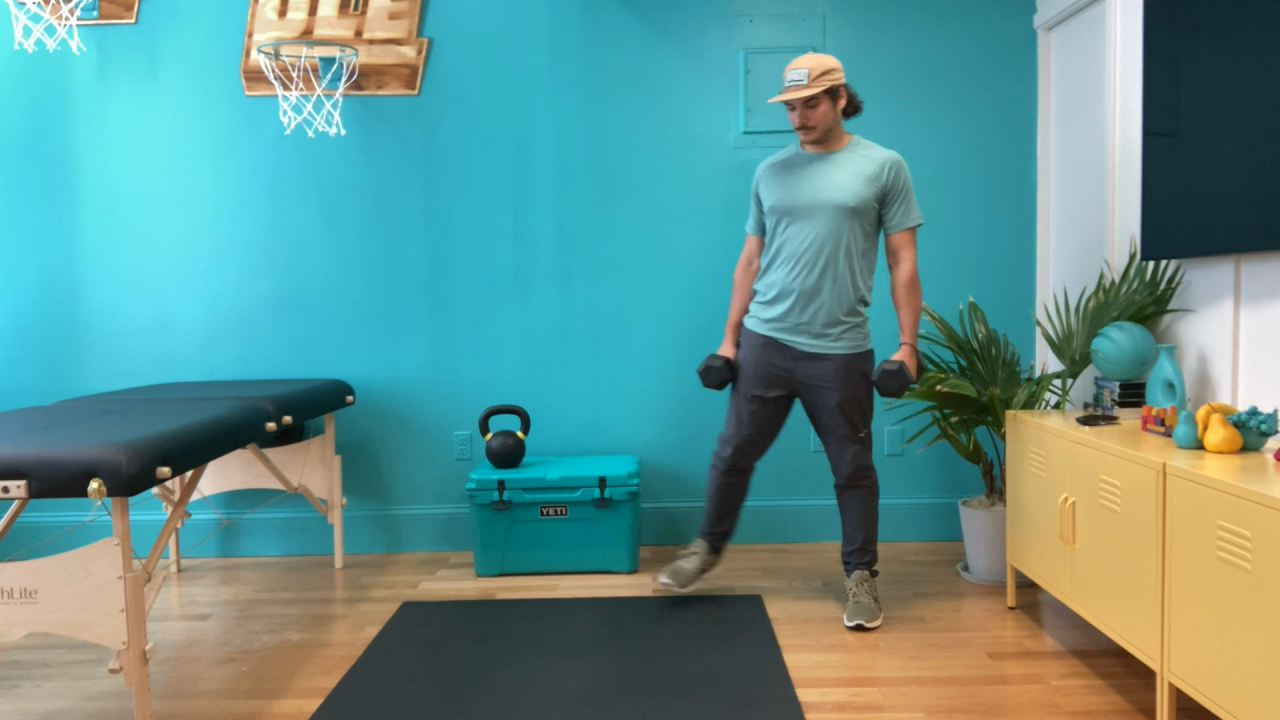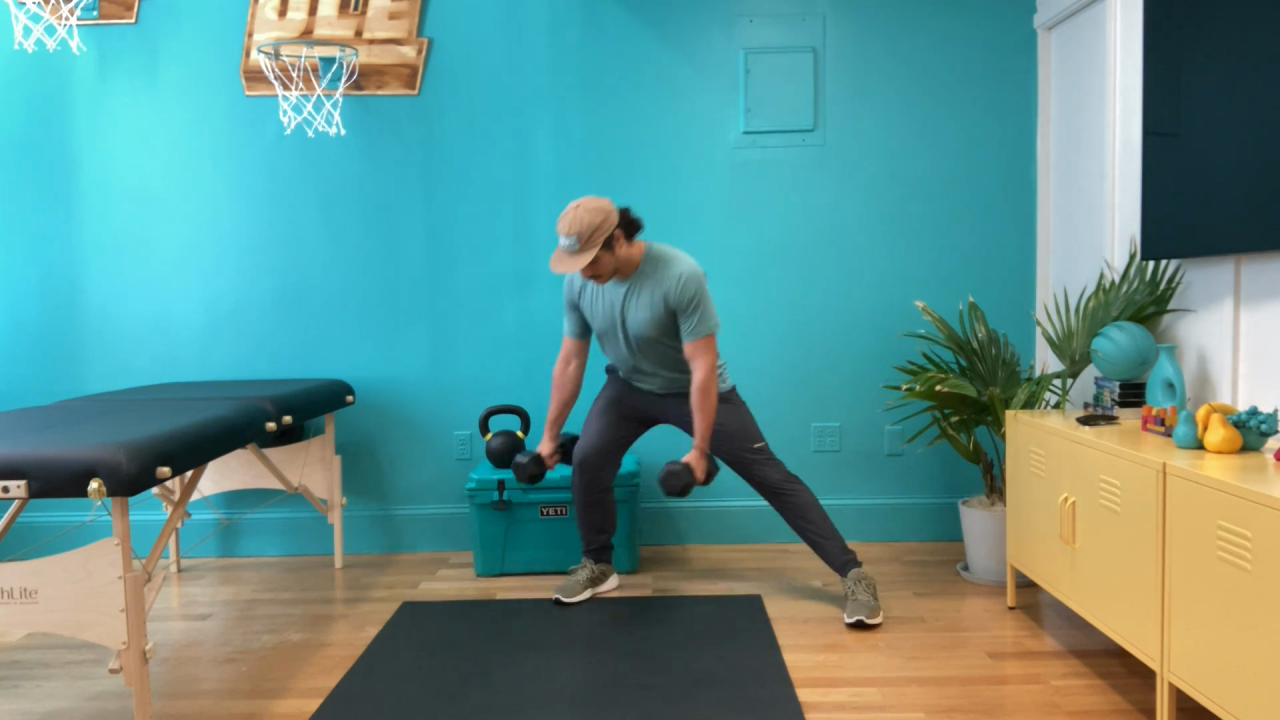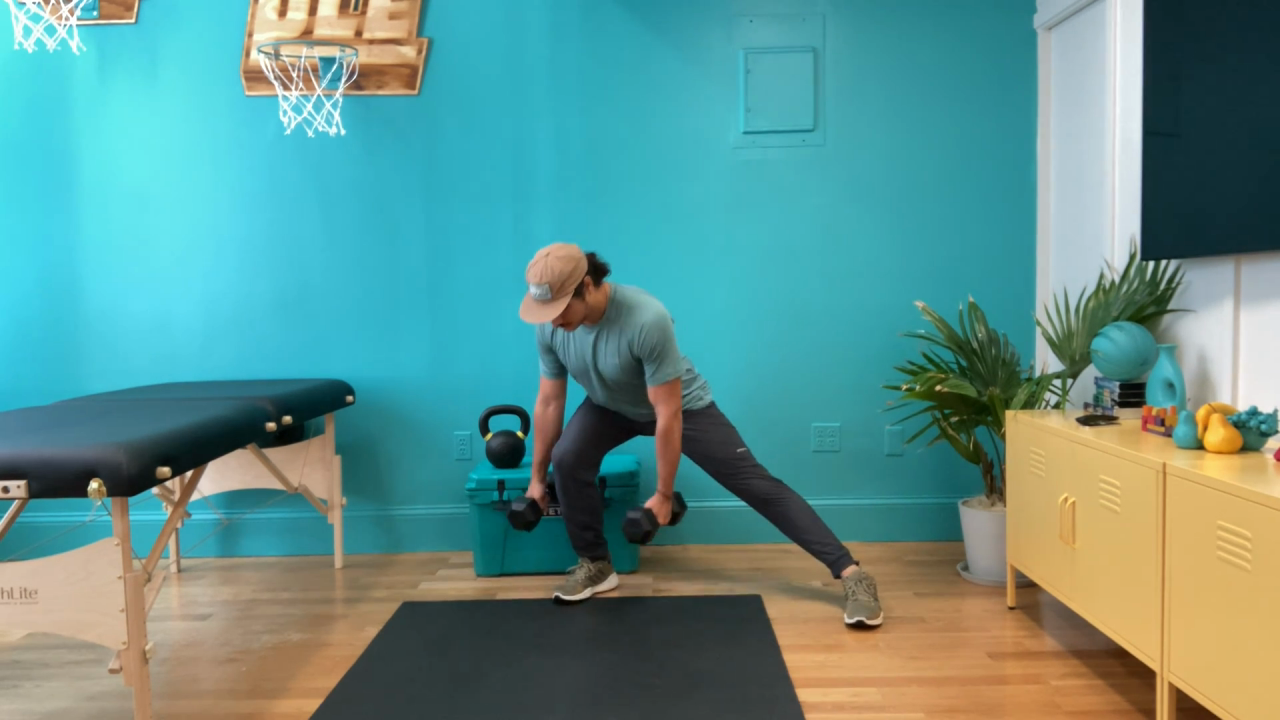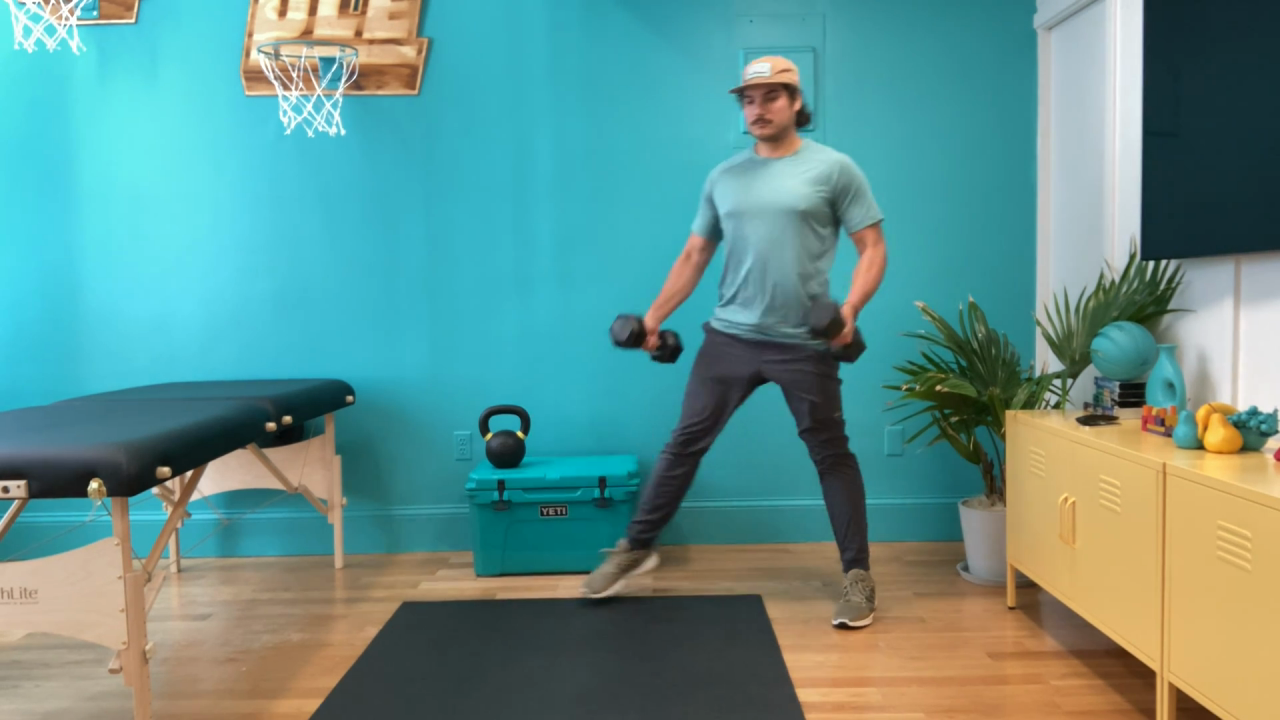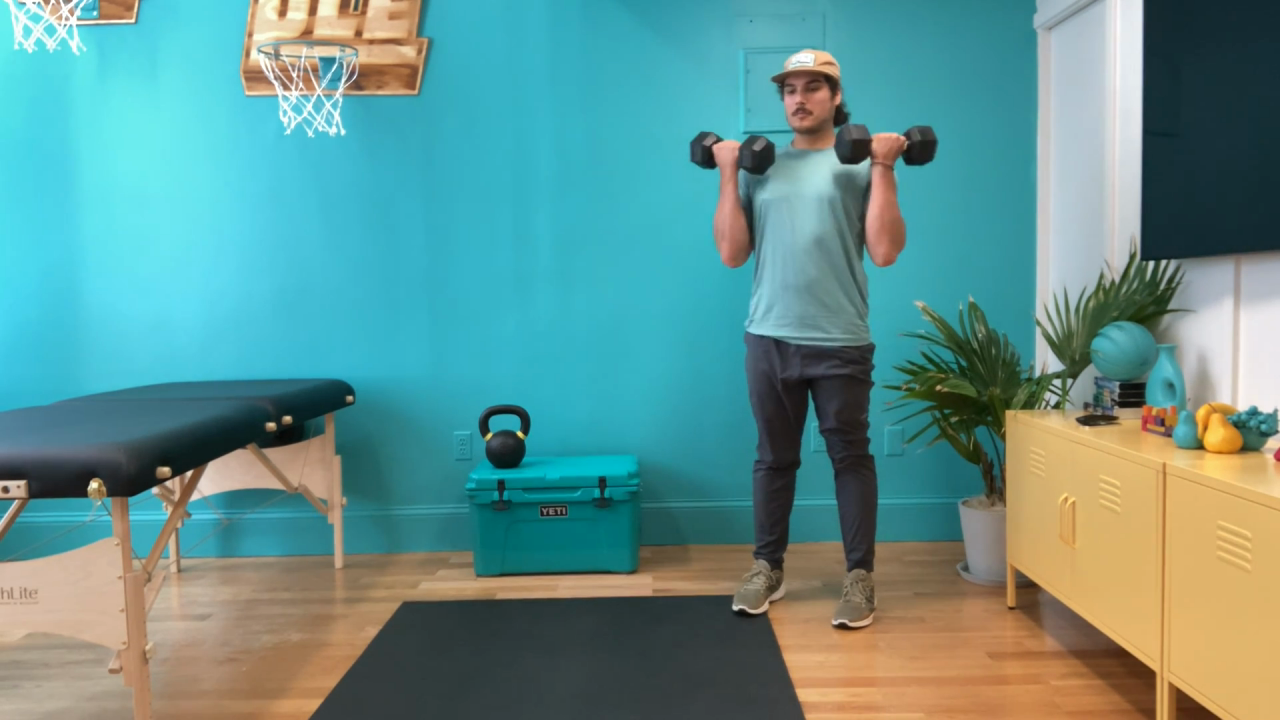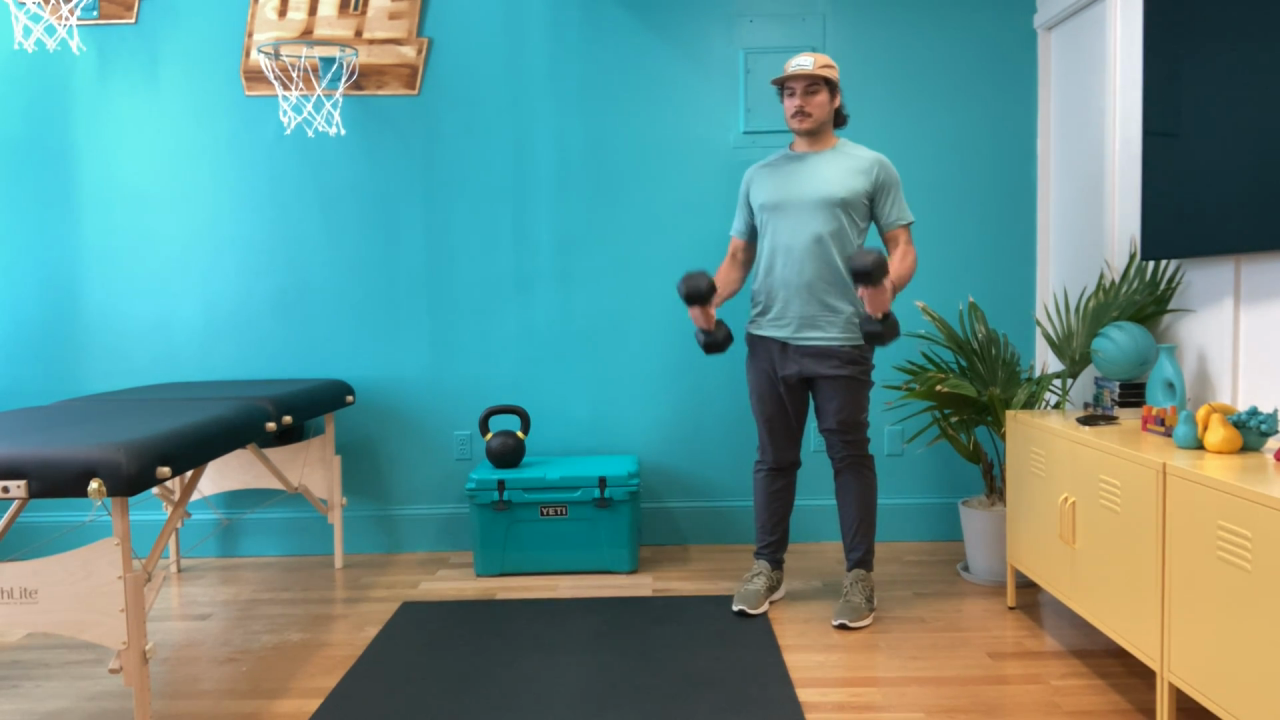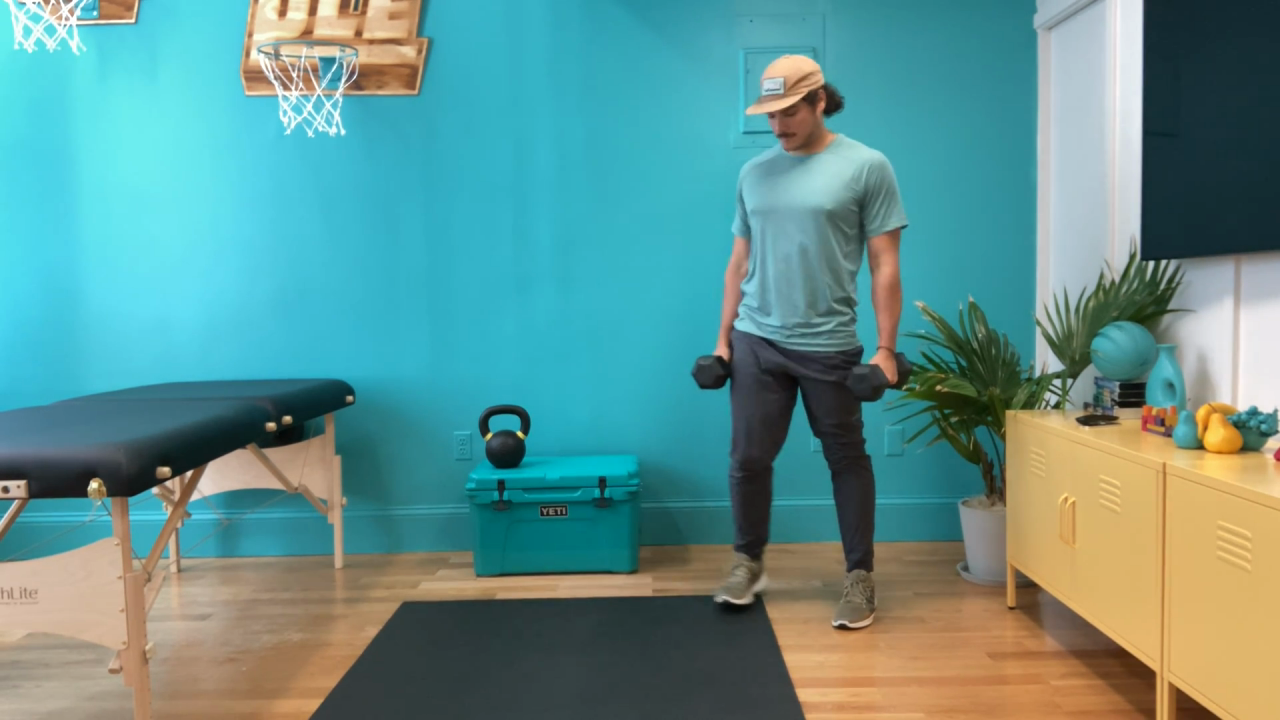
dt=0.7s
person 1, frame 1
left shoulder: (883, 166)
right shoulder: (772, 170)
left elbow: (903, 260)
right elbow: (751, 258)
left wrist: (908, 342)
right wrist: (730, 336)
left hip: (838, 351)
right hip: (766, 342)
left knee: (852, 469)
right knee: (733, 451)
left ankle: (860, 575)
right ankle: (708, 548)
person 1, frame 2
left shoulder: (680, 276)
right shoulder: (578, 284)
left elbow: (703, 368)
right elbow: (569, 361)
left wrist: (700, 450)
right wrist: (549, 435)
left hip: (692, 388)
right hip: (631, 383)
left knee: (771, 477)
right knee: (589, 460)
left ankle: (853, 574)
right ankle: (597, 565)
person 1, frame 3
left shoulder: (646, 320)
right shoulder: (549, 327)
left elbow: (667, 414)
right elbow: (548, 403)
left wrist: (663, 495)
right wrist: (536, 477)
left hip: (680, 405)
right hip: (609, 406)
left knee: (756, 483)
right knee: (569, 463)
left ankle: (850, 573)
right ankle: (595, 564)
person 1, frame 4
left shoulder: (835, 169)
right shoulder: (724, 176)
left elbow: (873, 249)
right elbow: (694, 255)
left wrist: (850, 309)
right wrist: (654, 318)
left hip: (804, 343)
right hip: (729, 335)
left knee: (831, 454)
right knee: (686, 441)
left ankle: (857, 574)
right ankle: (635, 548)
person 1, frame 5
left shoulder: (864, 166)
right shoulder: (759, 169)
left elbow: (885, 252)
right elbow: (732, 254)
left wrist: (883, 170)
right wrist: (728, 177)
left hip: (841, 342)
right hip: (769, 339)
left knee: (850, 456)
right knee: (774, 458)
left ankle: (859, 576)
right ankle: (767, 568)
person 1, frame 6
left shoulder: (871, 167)
right shoulder: (759, 175)
left elbow: (904, 248)
right elbow: (738, 256)
left wrist: (889, 286)
right wrist: (710, 296)
left hip: (841, 342)
right hip: (769, 341)
left knee: (850, 457)
right knee: (774, 458)
left ankle: (859, 575)
right ankle: (767, 567)
person 1, frame 7
left shoulder: (866, 167)
right shoulder: (754, 172)
left elbow: (884, 265)
right elbow: (741, 261)
left wrist: (886, 347)
right wrist: (724, 337)
left hip: (830, 347)
right hip: (760, 340)
left knee: (847, 461)
right knee: (748, 455)
left ankle: (860, 575)
right ankle: (748, 563)
